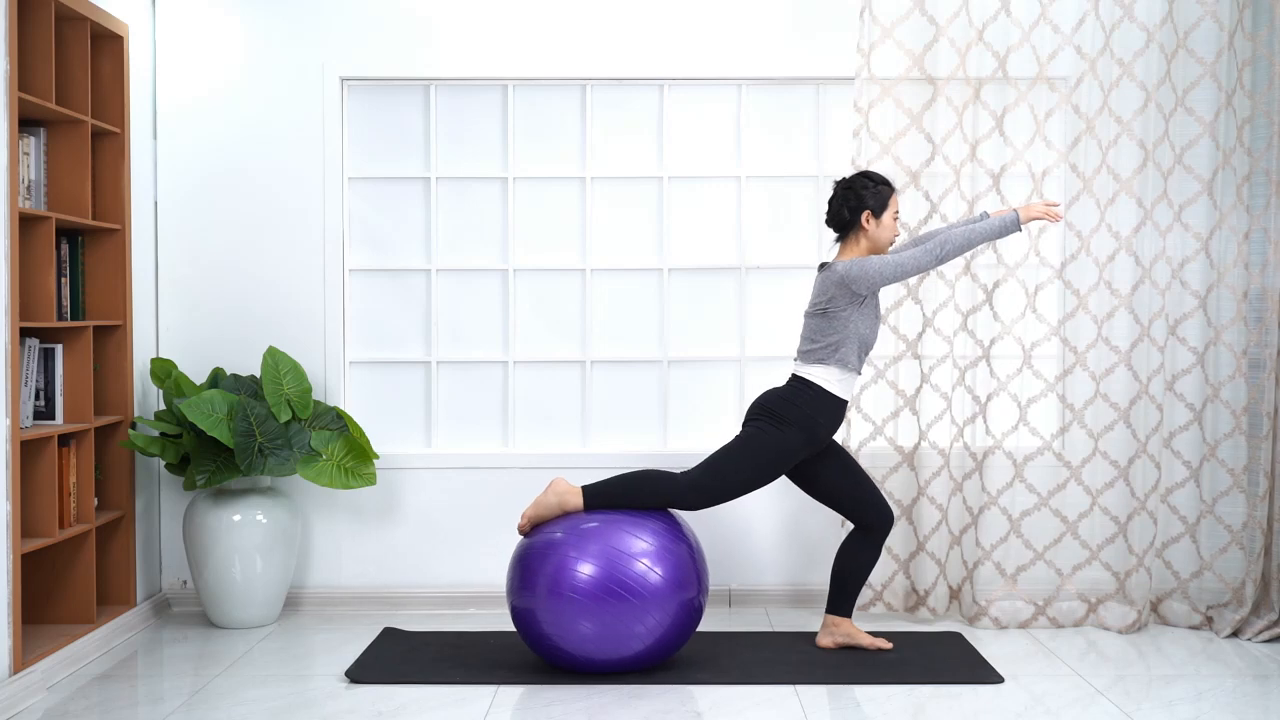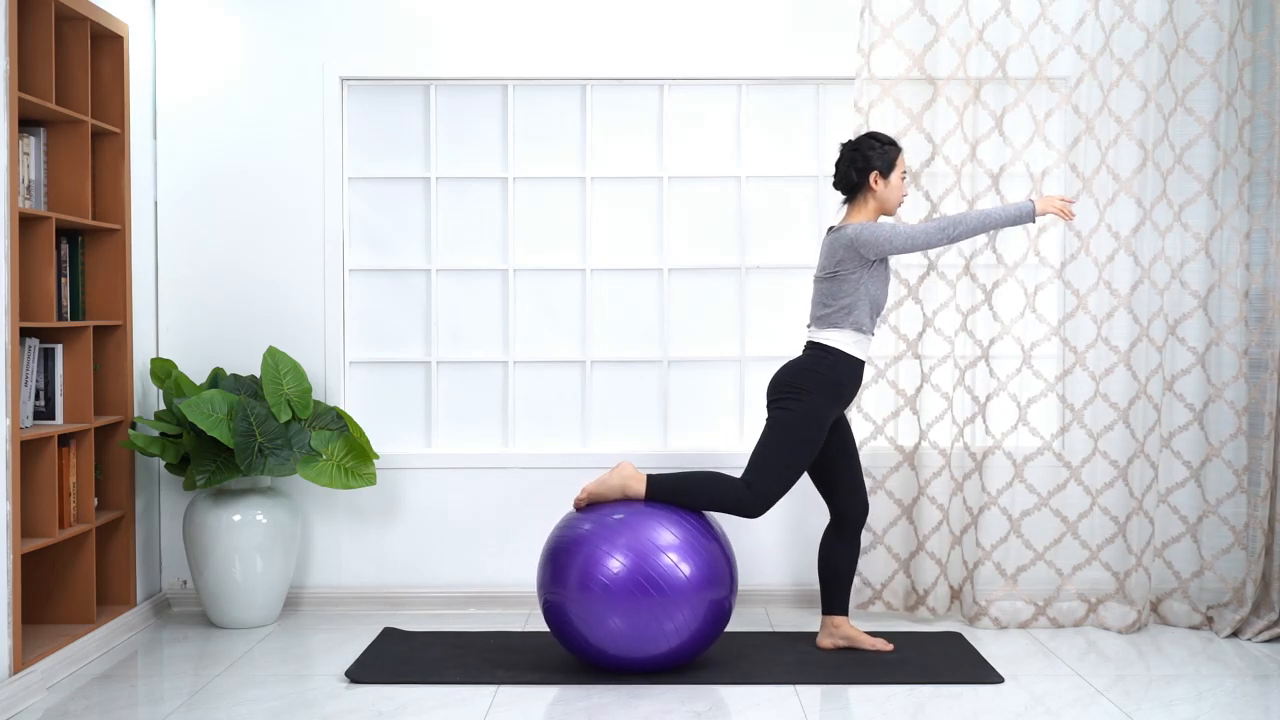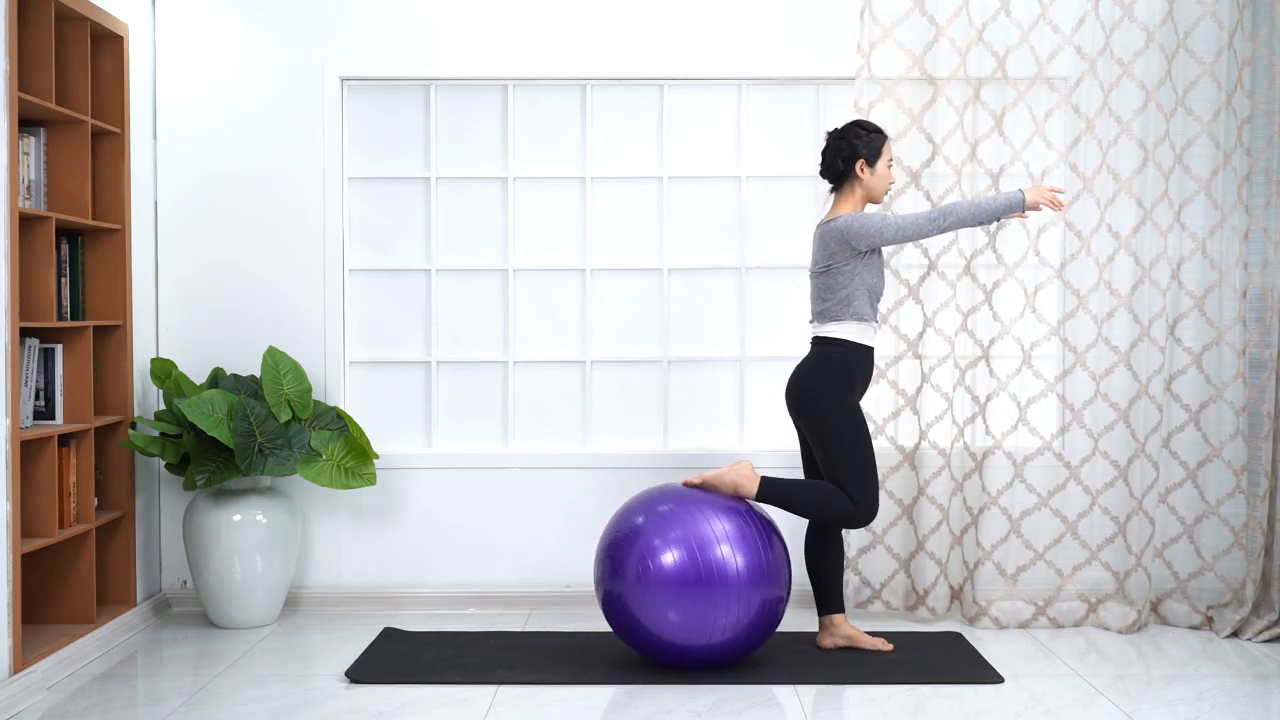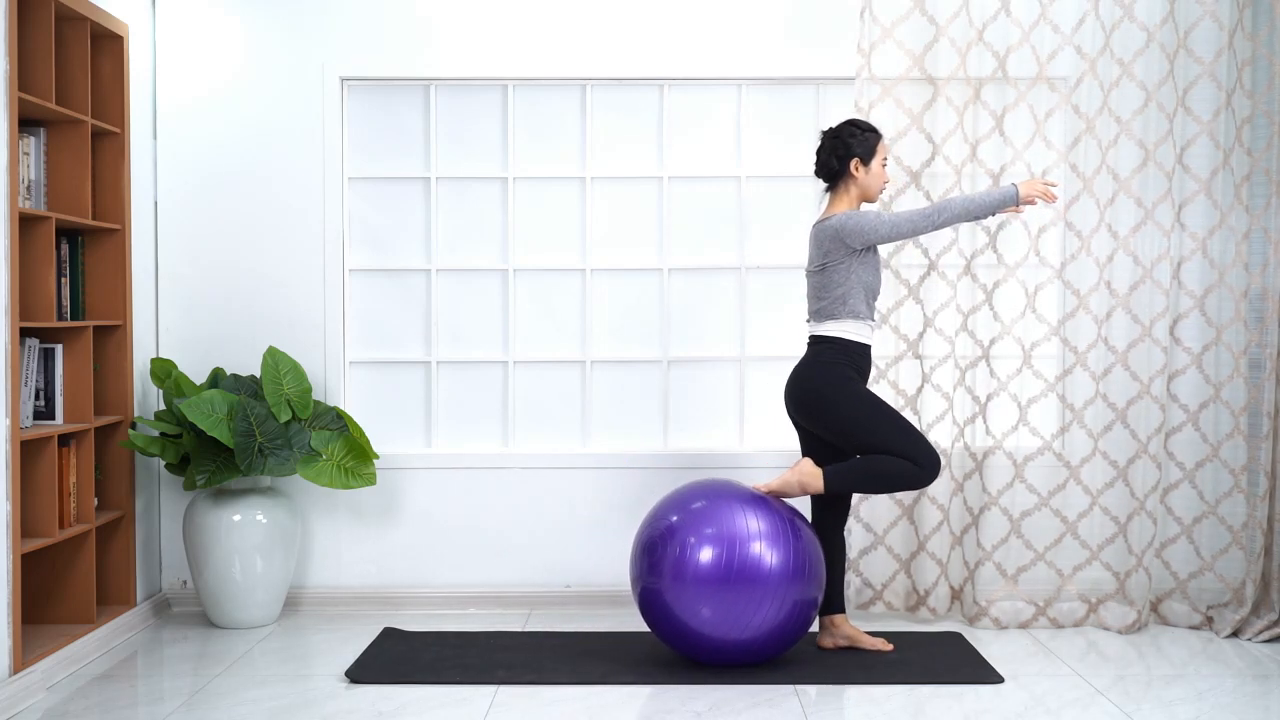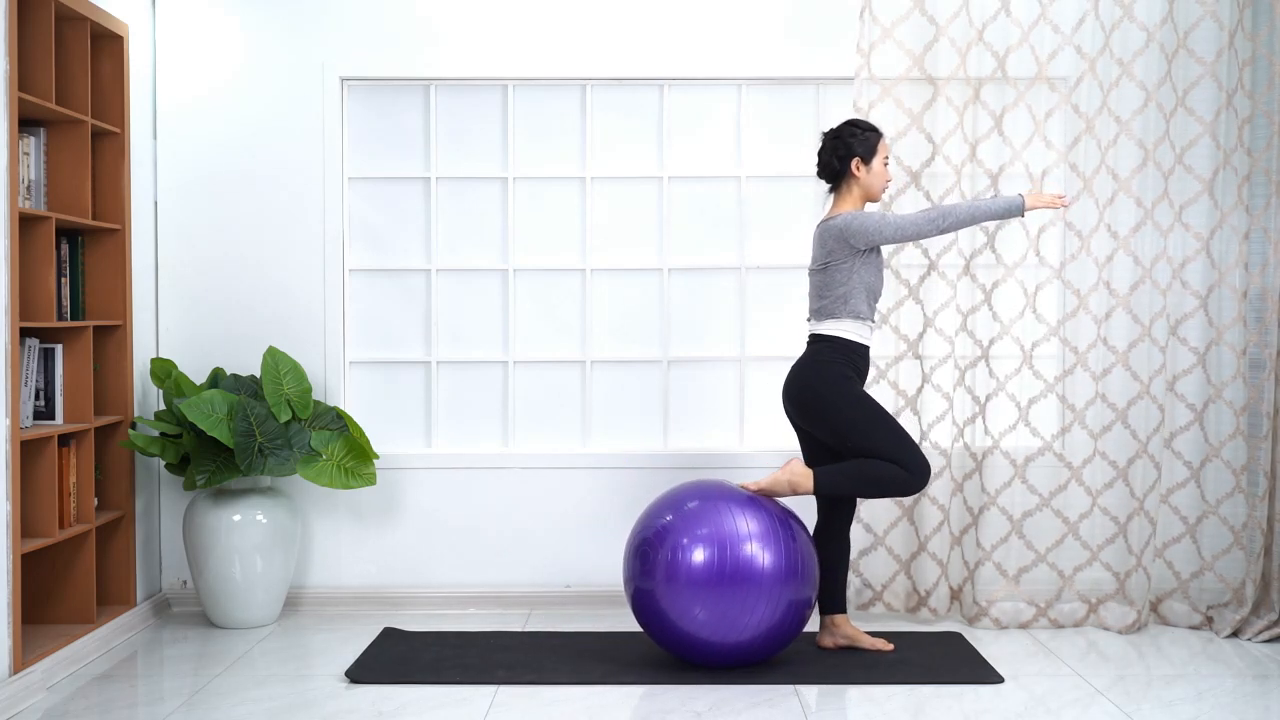
dt=1s
person 1, frame 1
left shoulder: (854, 271)
right shoulder: (849, 276)
left elbow: (926, 245)
right elbow: (935, 253)
left wrist: (994, 215)
right wrist: (1015, 220)
left hip: (805, 428)
right hip: (790, 420)
left knee: (875, 518)
right knee: (691, 489)
left ankle: (837, 626)
right ankle: (571, 497)
person 1, frame 2
left shoulder: (857, 235)
right shoulder: (859, 237)
left elbow: (937, 232)
right elbow: (943, 231)
left wrist: (1020, 211)
right wrist: (1029, 209)
left hip: (820, 392)
right hip: (811, 389)
left knee: (850, 510)
right knee: (753, 496)
left ankle: (835, 626)
right ankle: (634, 484)
person 1, frame 3
left shoulder: (845, 226)
right shoulder: (849, 228)
left elbow: (927, 225)
right elbow: (935, 221)
left wrist: (1001, 208)
right wrist: (1016, 199)
left hip: (823, 382)
right hip: (829, 383)
left knee: (833, 512)
right knee: (857, 507)
left ankle: (834, 626)
right ankle: (749, 483)
person 1, frame 4
left shoulder: (844, 225)
right shoulder: (843, 226)
left elbow: (922, 220)
right elbow: (930, 218)
left wrist: (997, 204)
right wrist: (1011, 192)
left hip: (824, 382)
right hip: (828, 380)
left knee: (832, 512)
right knee: (921, 464)
left ankle: (834, 625)
right ankle: (809, 477)
person 1, frame 5
left shoulder: (848, 225)
right shoulder: (847, 226)
left elbow: (927, 221)
right elbow: (935, 222)
left wrist: (1007, 204)
right wrist: (1019, 203)
left hip: (822, 381)
right hip: (826, 380)
left knee: (837, 508)
right knee: (910, 472)
left ankle: (834, 624)
right ankle: (801, 479)
